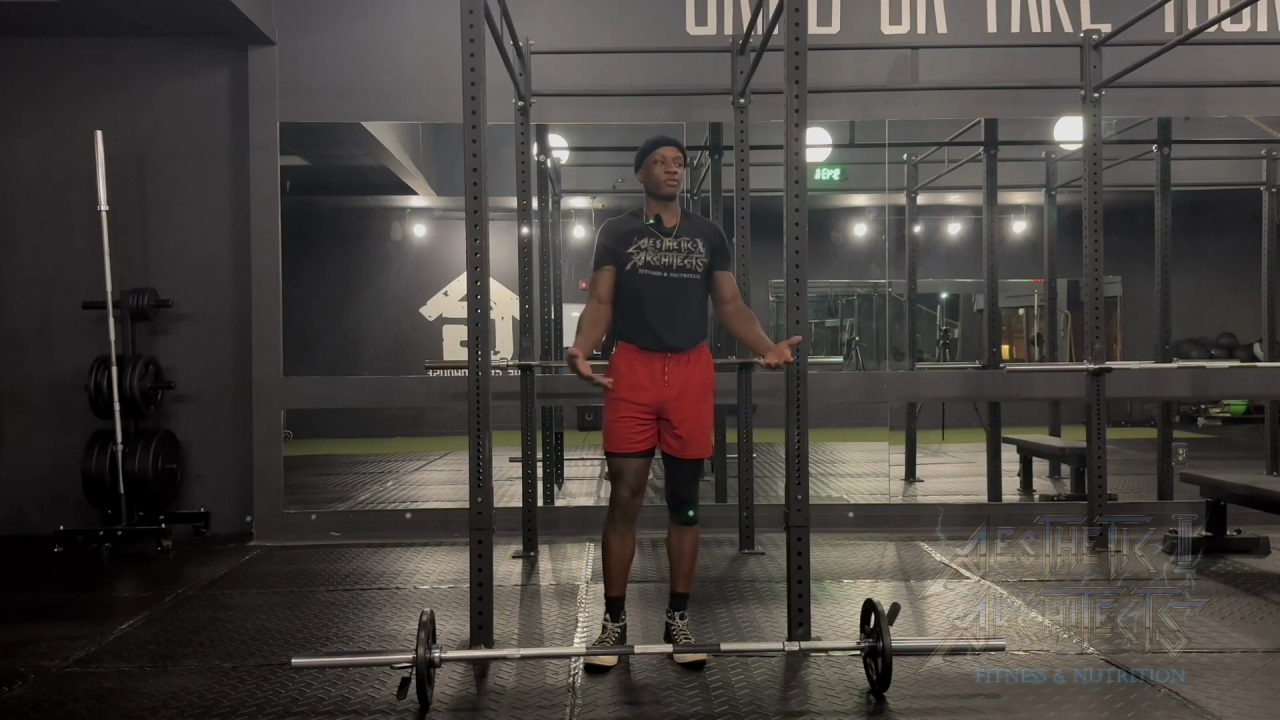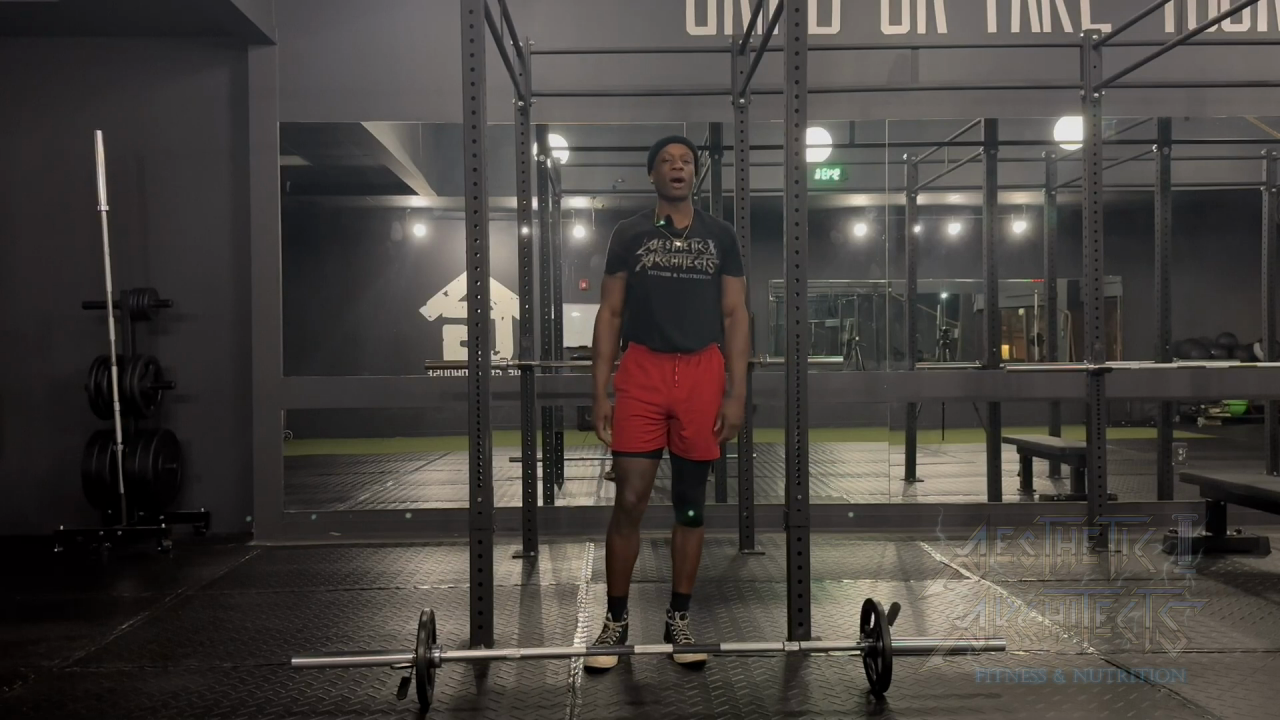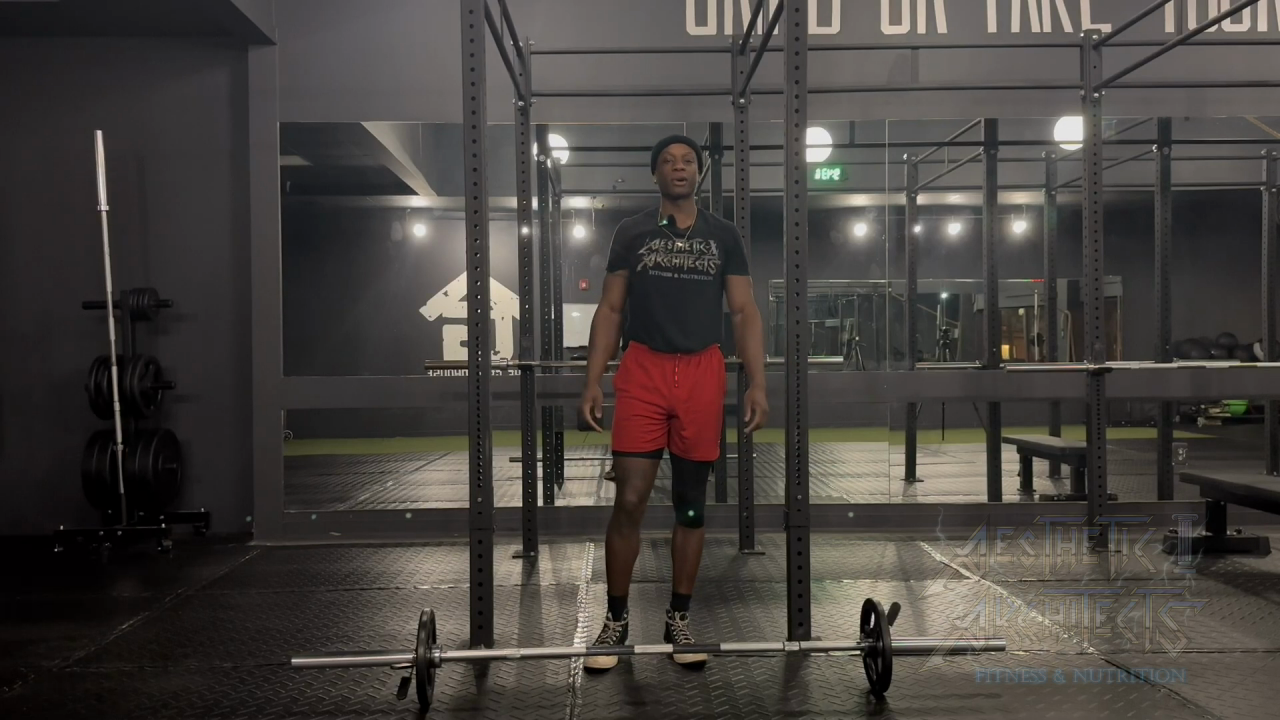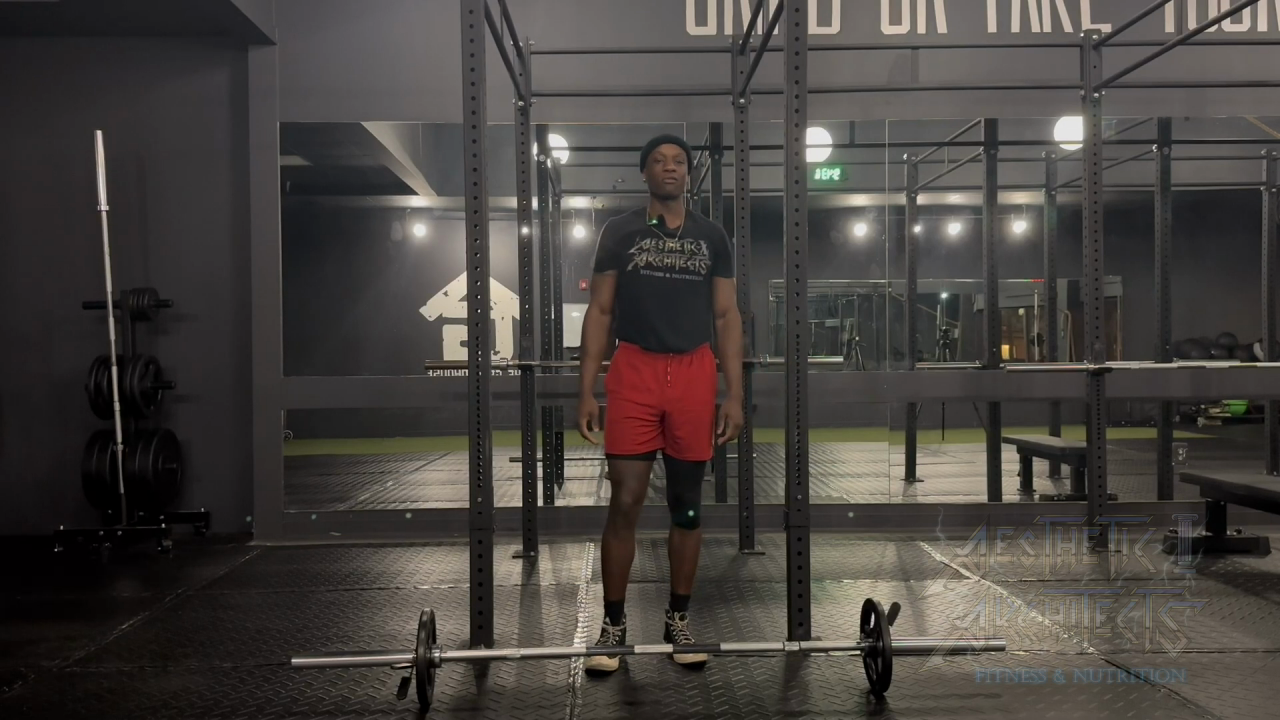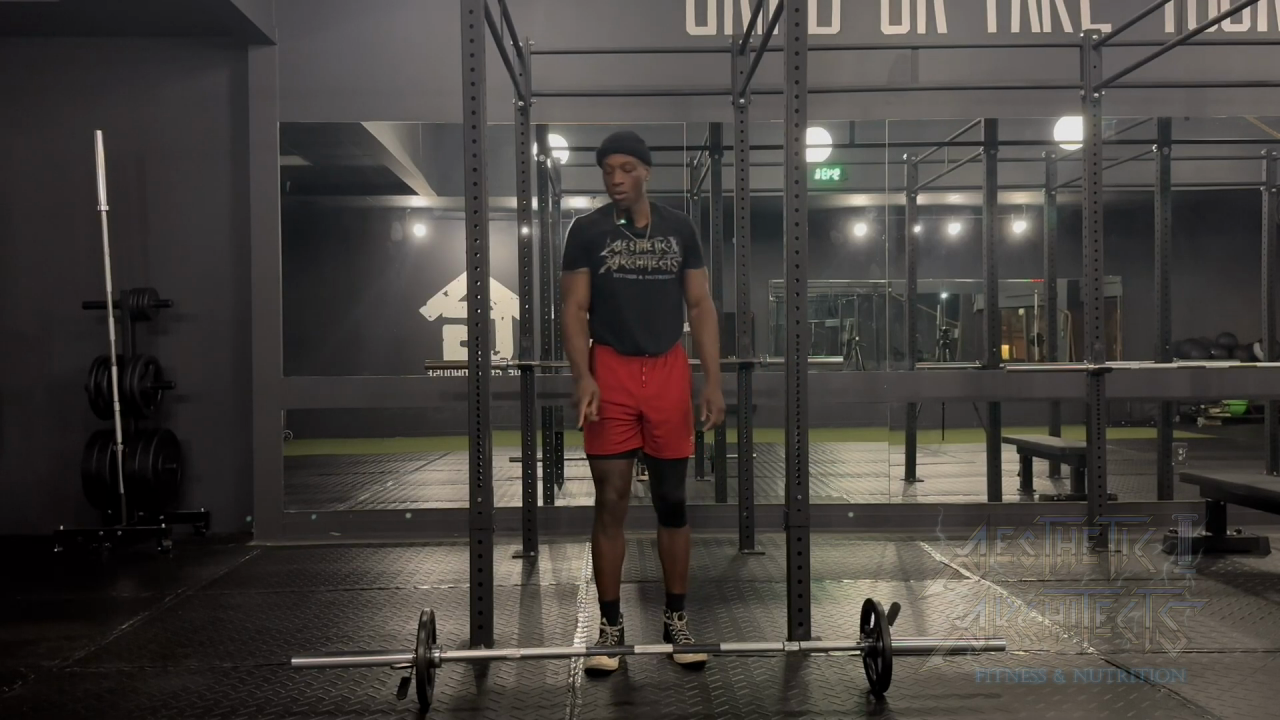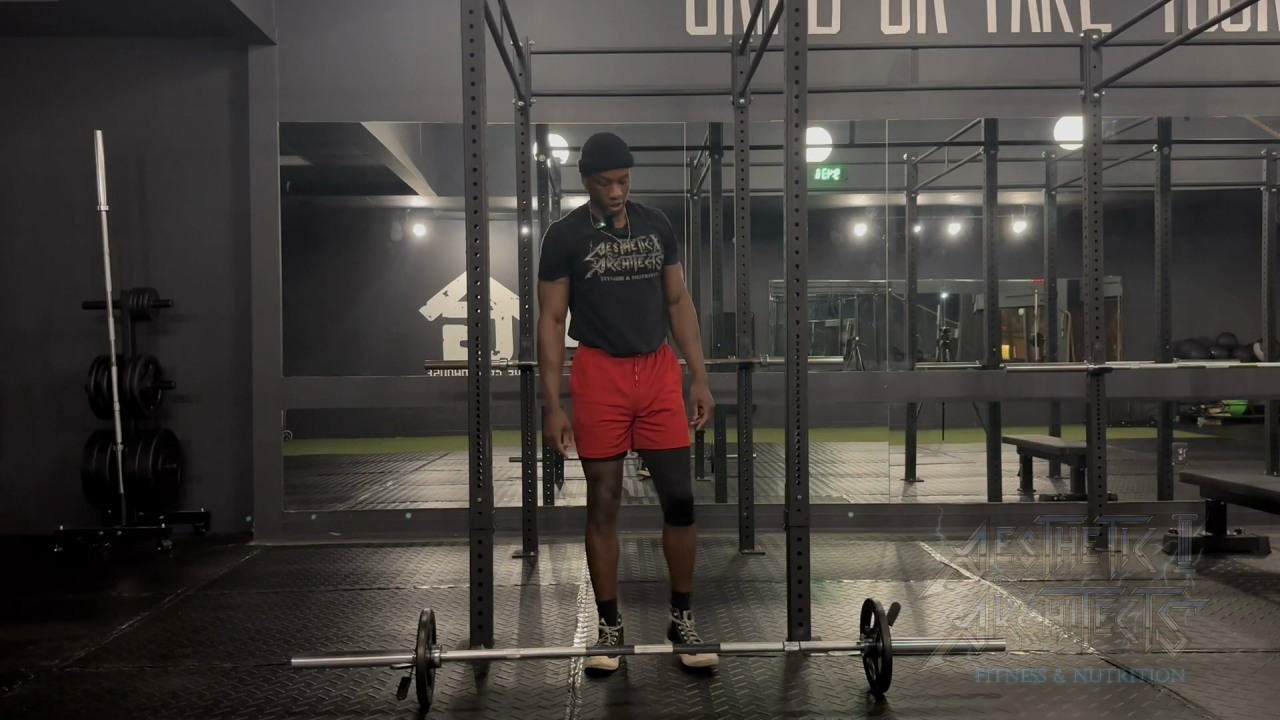
dt=0.5s
person 1, frame 1
left shoulder: (708, 234)
right shoulder: (617, 232)
left elbow: (730, 303)
right elbow: (600, 304)
left wrist: (767, 346)
right wrist: (581, 348)
left hip: (691, 372)
right hip: (632, 371)
left knee: (685, 502)
right knee: (624, 499)
left ankle: (677, 618)
right ankle: (615, 620)
person 1, frame 2
left shoulder: (721, 236)
right shoulder: (629, 234)
left elbow: (735, 315)
right elbow: (611, 315)
left wrist: (736, 393)
right wrist: (600, 392)
left hip: (702, 374)
right hip: (642, 374)
left knee: (690, 503)
right knee: (629, 501)
left ankle: (678, 618)
right ankle: (616, 619)
person 1, frame 3
left shoulder: (723, 235)
right shoulder: (631, 233)
left elbow: (744, 311)
right elbow: (611, 309)
left wrist: (757, 383)
right wrist: (592, 380)
left hip: (702, 375)
right hip: (642, 373)
left knee: (691, 504)
right knee: (629, 503)
left ankle: (678, 619)
right ankle: (615, 620)
person 1, frame 4
left shoulder: (712, 236)
right shoulder: (620, 232)
left elbow: (727, 316)
right elbow: (600, 312)
left wrist: (734, 393)
right wrist: (587, 389)
left hip: (695, 375)
right hip: (634, 374)
left knee: (686, 505)
right knee: (625, 504)
left ankle: (678, 619)
right ankle: (614, 623)
person 1, frame 5
left shoulder: (680, 229)
right shoulder: (588, 231)
left elbow: (700, 306)
right elbow: (575, 310)
left wrist: (713, 380)
right wrist: (583, 377)
left hip: (668, 373)
right hip: (610, 374)
left knee: (672, 503)
right knee: (611, 503)
left ankle: (675, 619)
right ankle: (611, 625)
person 1, frame 6
left shoulder: (657, 225)
right shoulder: (564, 236)
left elbow: (678, 302)
right elbow: (551, 320)
left wrist: (699, 376)
right wrist: (553, 404)
left hip: (659, 372)
right hip: (599, 375)
left knee: (679, 499)
right knee: (603, 504)
left ankle: (682, 617)
right ankle: (610, 626)
